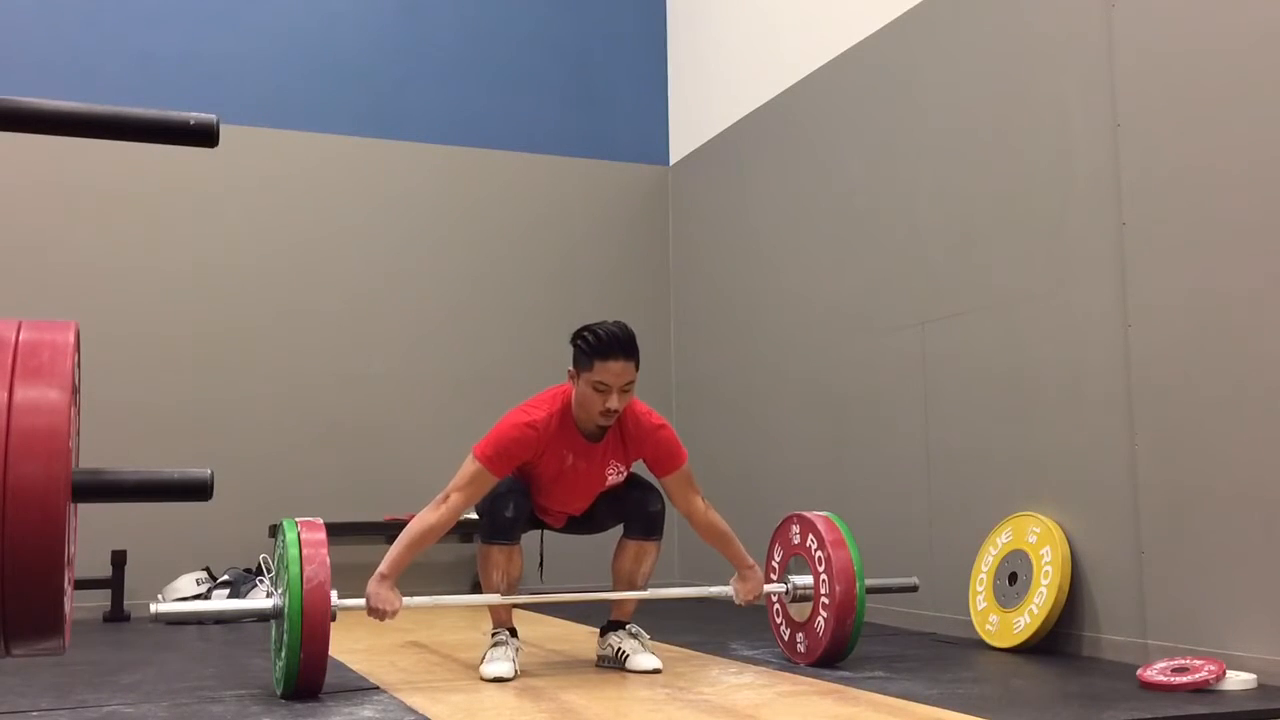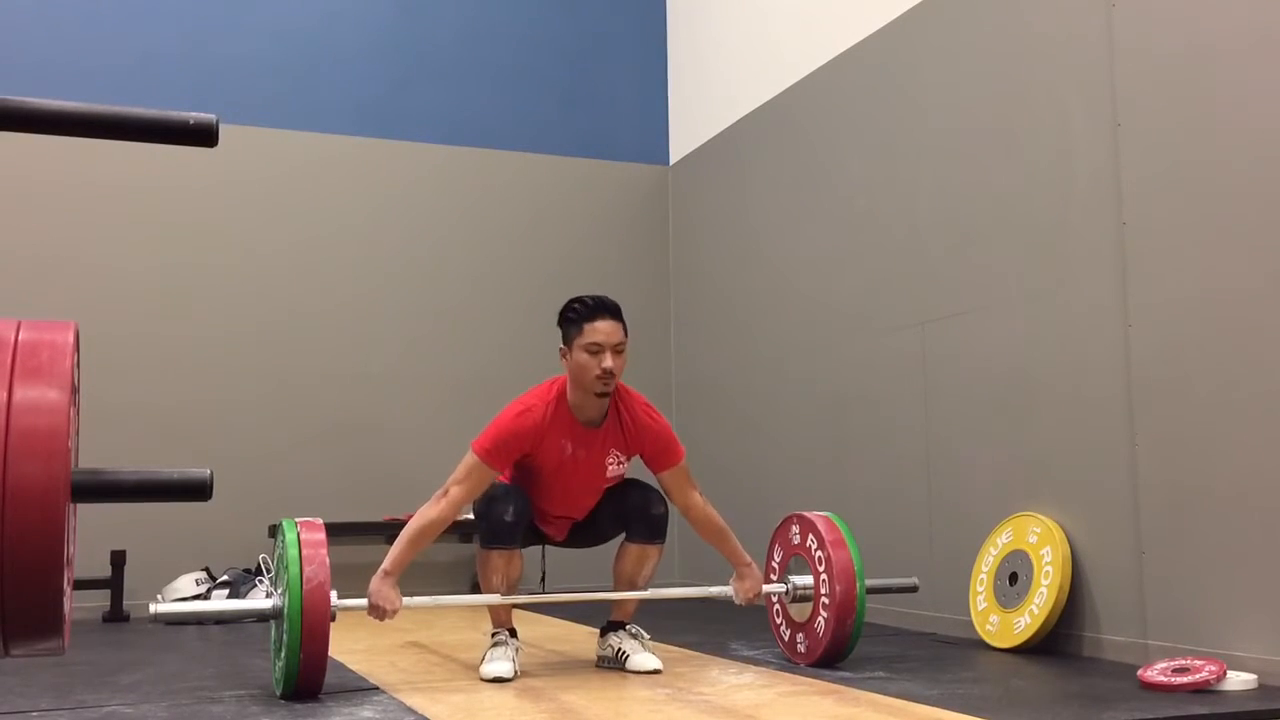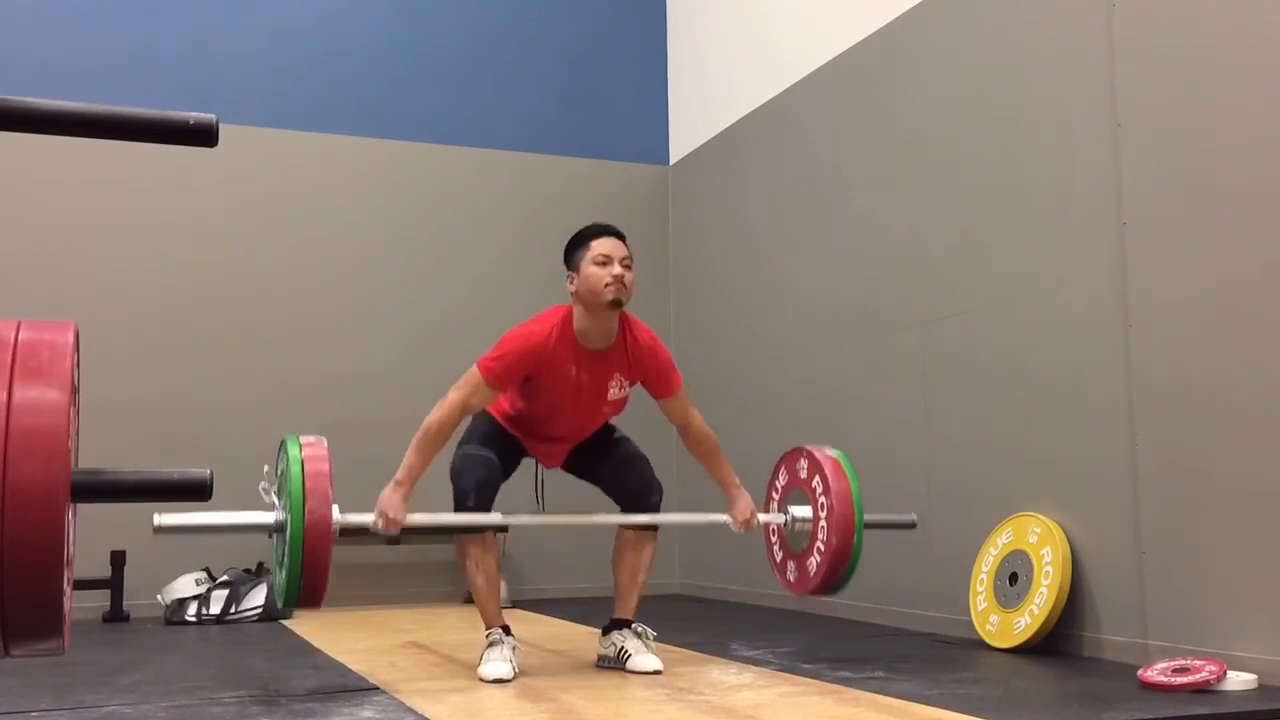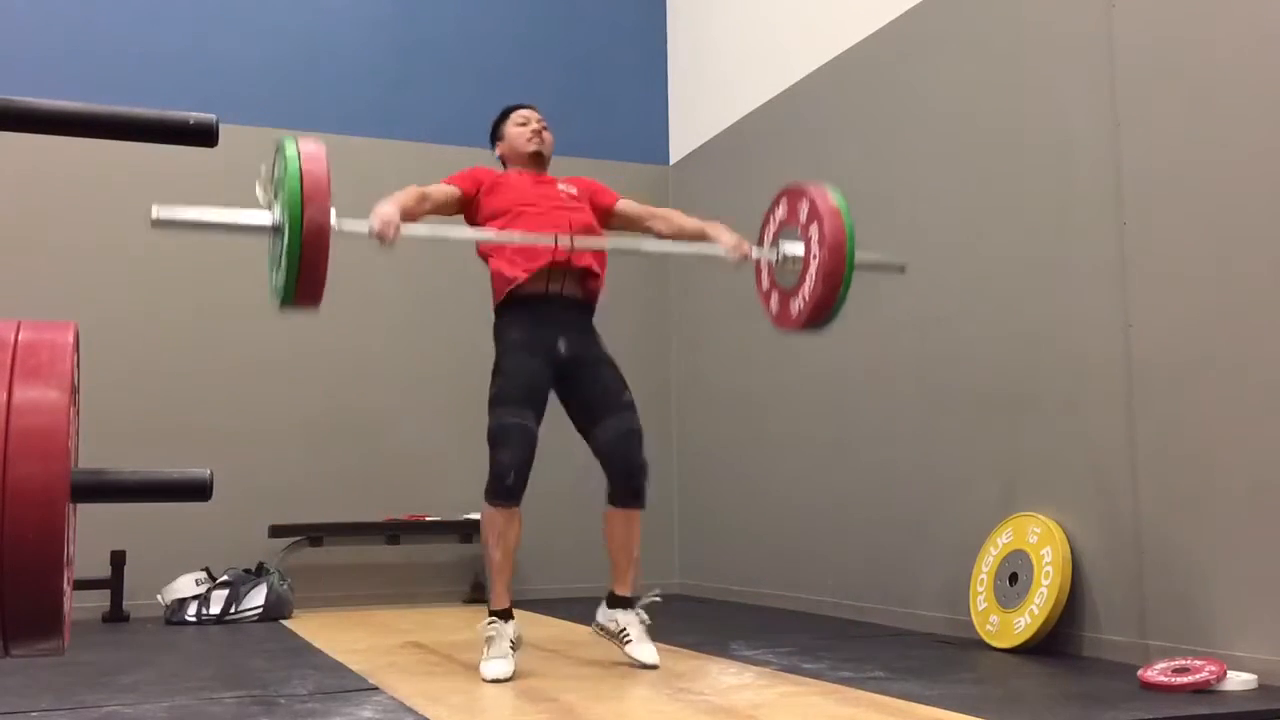
dt=0.5s
person 1, frame 1
left shoulder: (649, 429)
right shoulder: (531, 424)
left elbow: (695, 505)
right elbow: (450, 502)
left wrist: (746, 569)
right wrist: (384, 579)
left hip: (586, 506)
right hip: (524, 500)
left knee: (648, 505)
right knee: (501, 505)
left ankle: (617, 634)
right ankle: (502, 638)
person 1, frame 2
left shoulder: (642, 419)
right shoulder: (529, 416)
left elbow: (690, 499)
right elbow: (451, 497)
left wrist: (744, 567)
right wrist: (386, 576)
left hip: (585, 518)
right hip: (525, 515)
left knee: (650, 506)
right knee: (499, 507)
left ankle: (617, 633)
right ankle: (503, 639)
person 1, frame 3
left shoulder: (643, 345)
right shoulder: (538, 337)
left elbow: (688, 423)
right elbow: (456, 406)
left wrist: (733, 491)
right wrist: (400, 486)
left hip: (582, 432)
right hip: (507, 424)
left knee: (644, 493)
right knee: (472, 485)
left ankle: (621, 634)
right ankle: (498, 640)
person 1, frame 4
left shoulder: (581, 190)
right shoulder: (486, 183)
left elbow: (652, 219)
right elbow: (422, 199)
left wrist: (716, 232)
right wrist: (389, 208)
left hip: (581, 336)
right hip: (525, 330)
left knee: (630, 472)
right knee: (509, 475)
left ankle: (621, 607)
right ankle: (500, 624)
